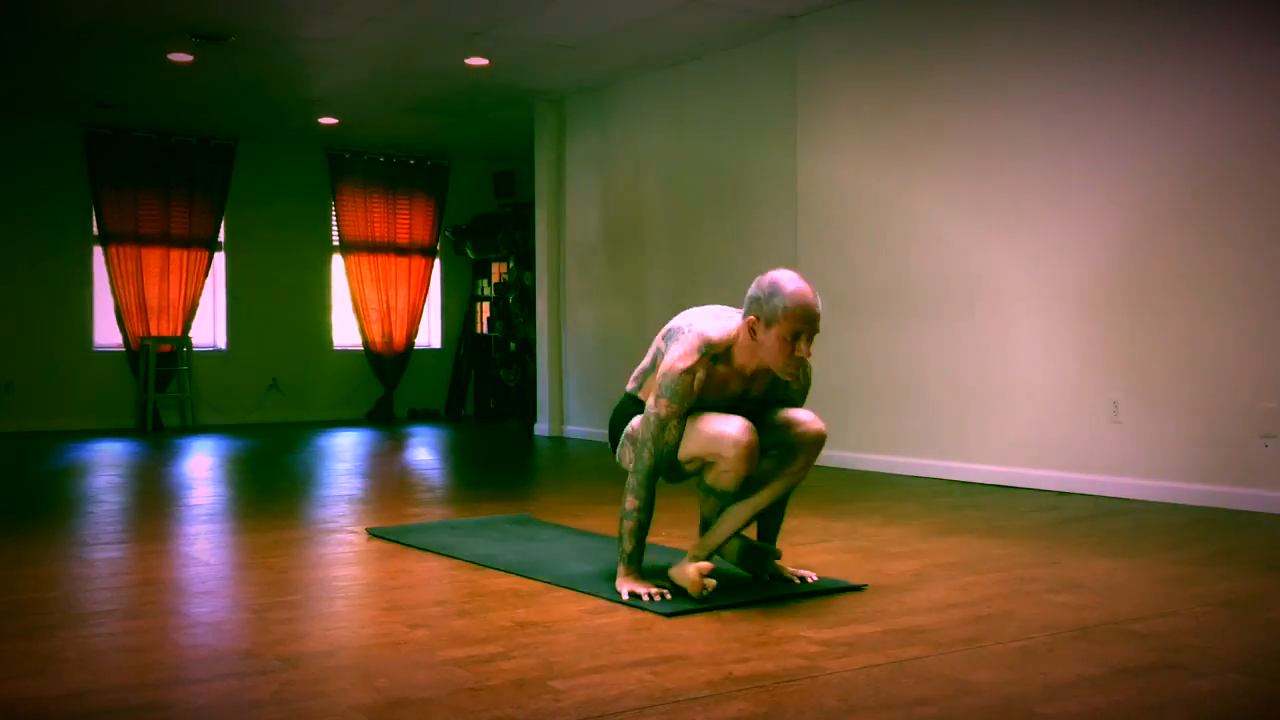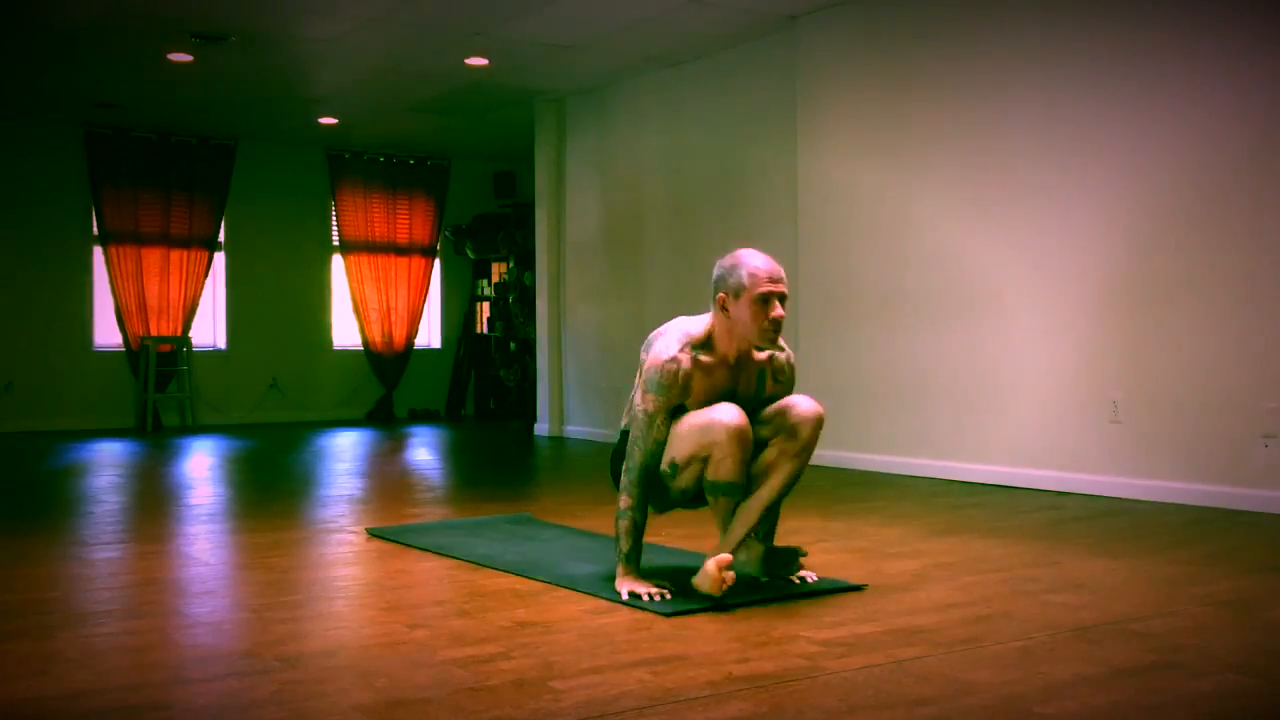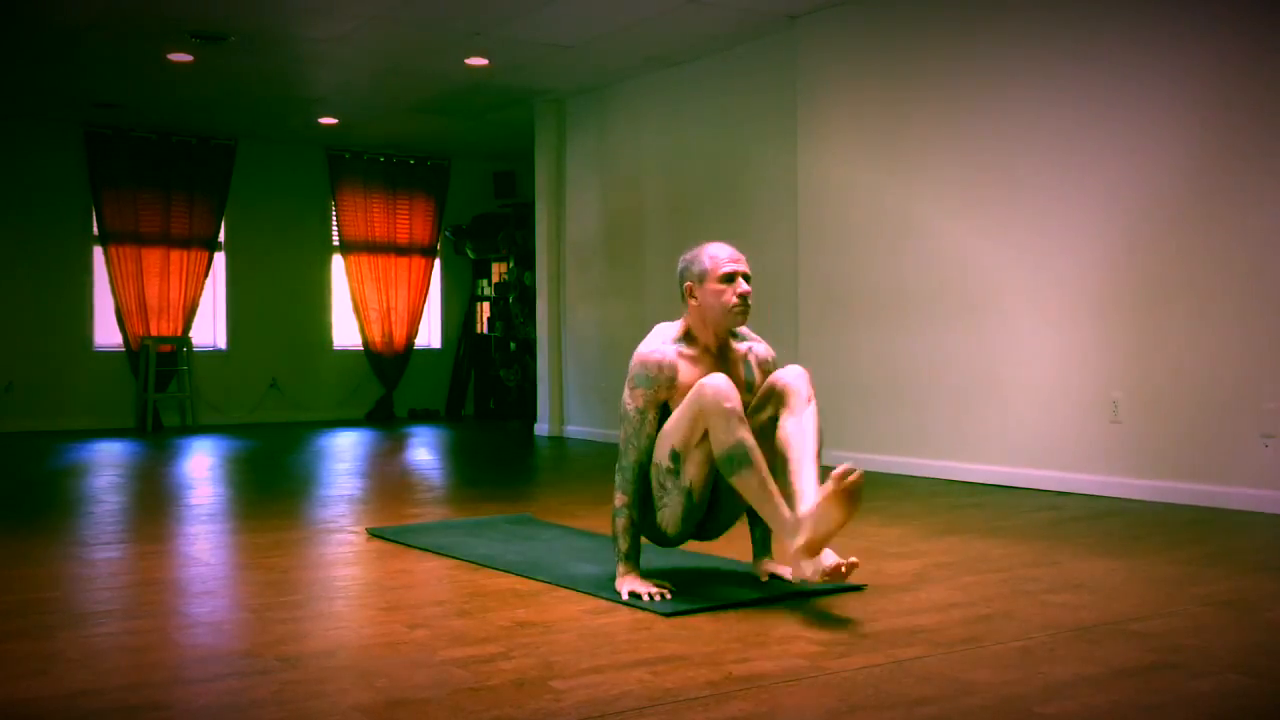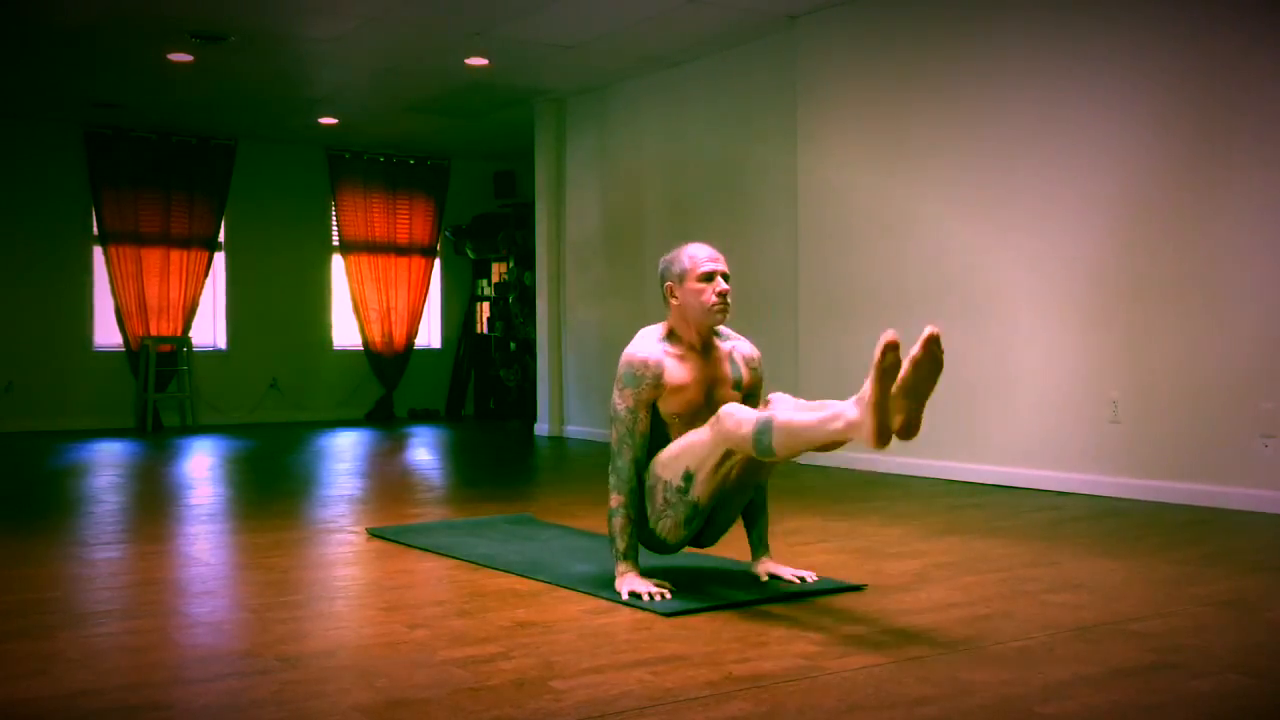
dt=0.2s
person 1, frame 1
right shoulder: (689, 361)
left elbow: (782, 461)
right elbow: (646, 466)
left wrist: (764, 558)
right wrist: (628, 572)
right hip: (637, 430)
left knee: (809, 433)
right knee: (739, 440)
left ankle: (699, 552)
right ankle: (719, 537)
person 1, frame 2
right shoulder: (673, 359)
left elbow: (778, 458)
right elbow: (637, 468)
left wrist: (766, 547)
right wrist: (627, 571)
right hip: (656, 472)
left knee: (805, 414)
right knee: (728, 422)
left ankle: (724, 554)
right ankle: (739, 549)
person 1, frame 3
left shoulder: (757, 355)
right shoulder: (659, 357)
right elbow: (630, 465)
left wrist: (764, 555)
right wrist: (627, 571)
left hip: (715, 504)
right hip: (662, 507)
left knee: (793, 379)
right knee: (716, 393)
right ankle: (794, 531)
person 1, frame 4
left shoulder: (743, 356)
right shoulder: (645, 359)
left elbow: (754, 471)
right elbow: (623, 465)
left wrist: (761, 556)
right wrist: (626, 569)
left hip: (709, 516)
right hip: (659, 514)
left knee: (776, 408)
right knee: (730, 418)
